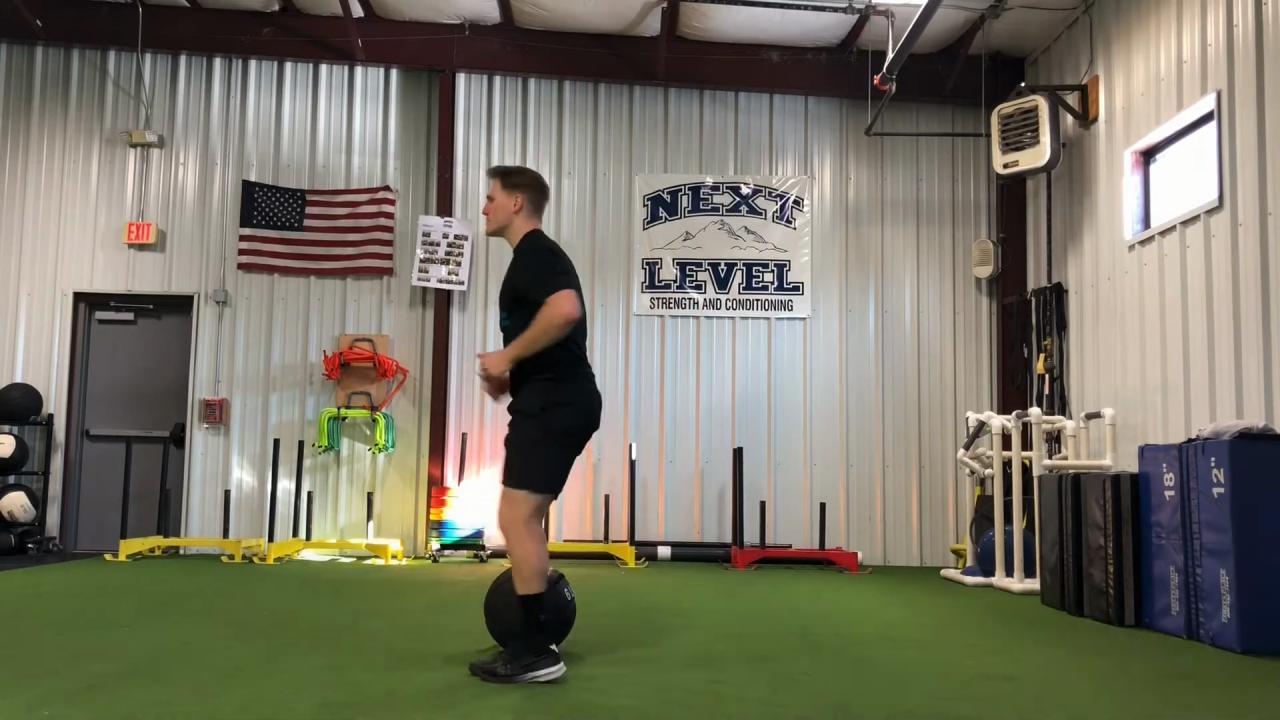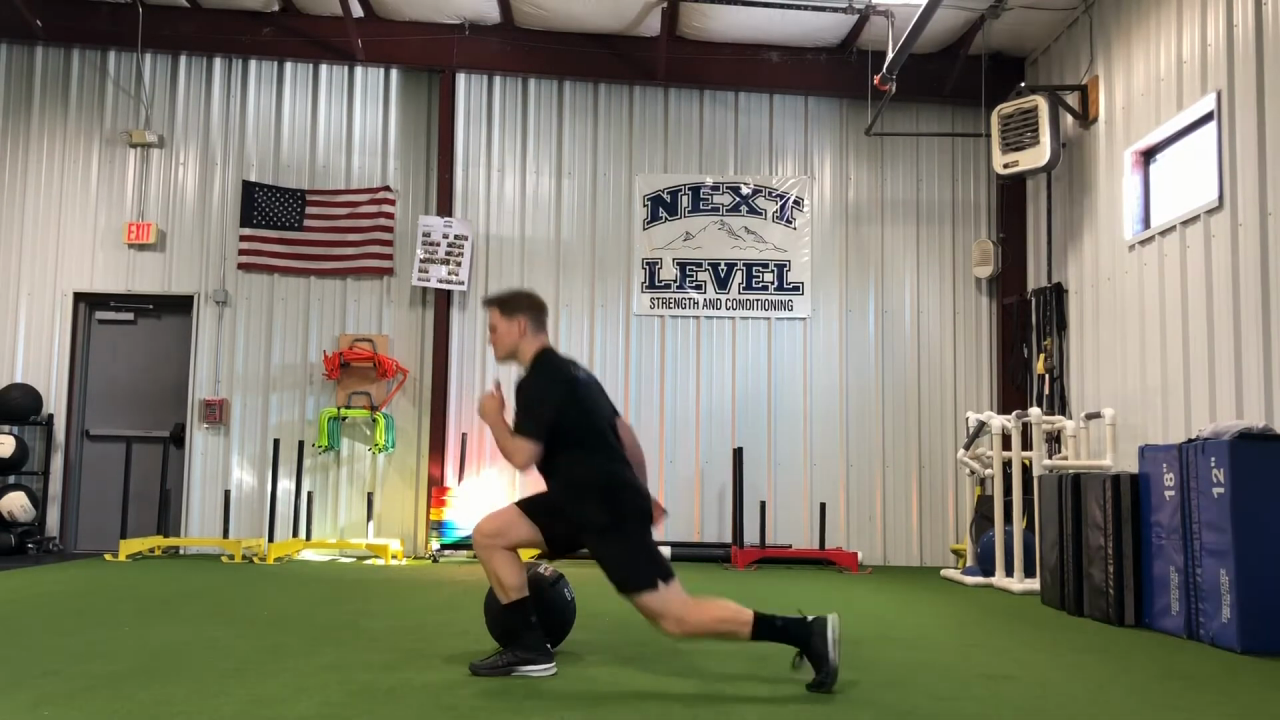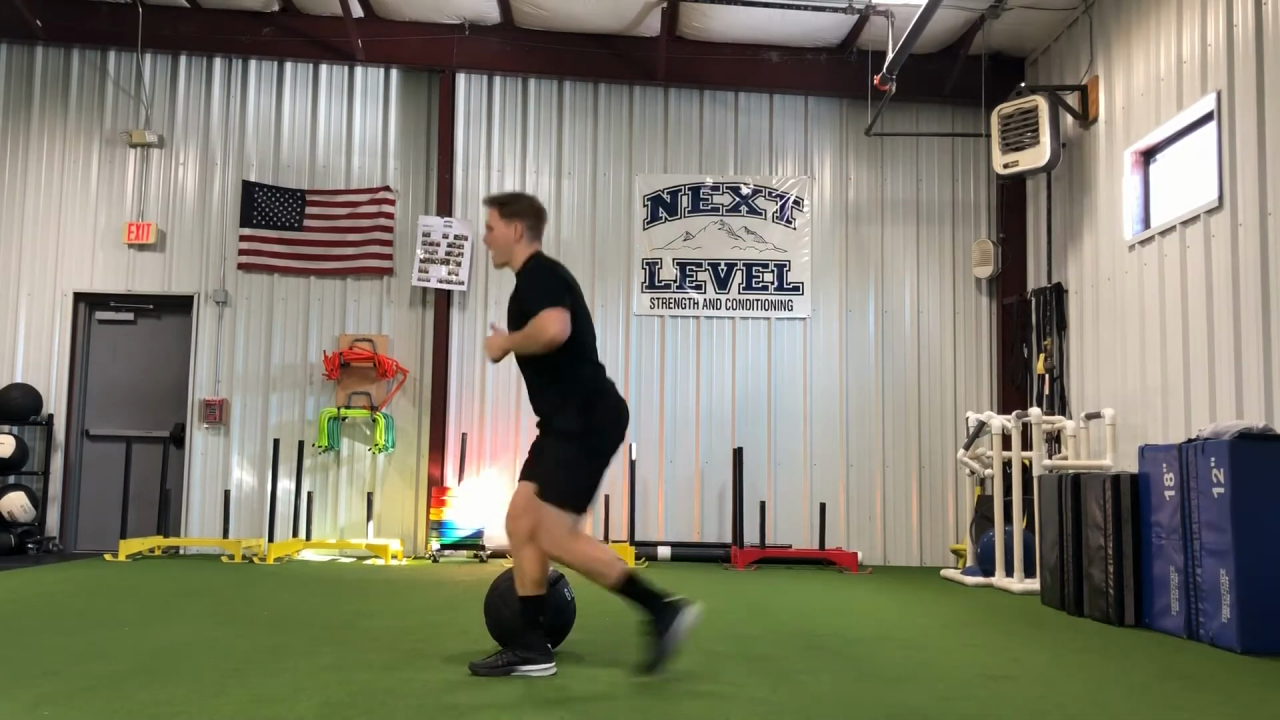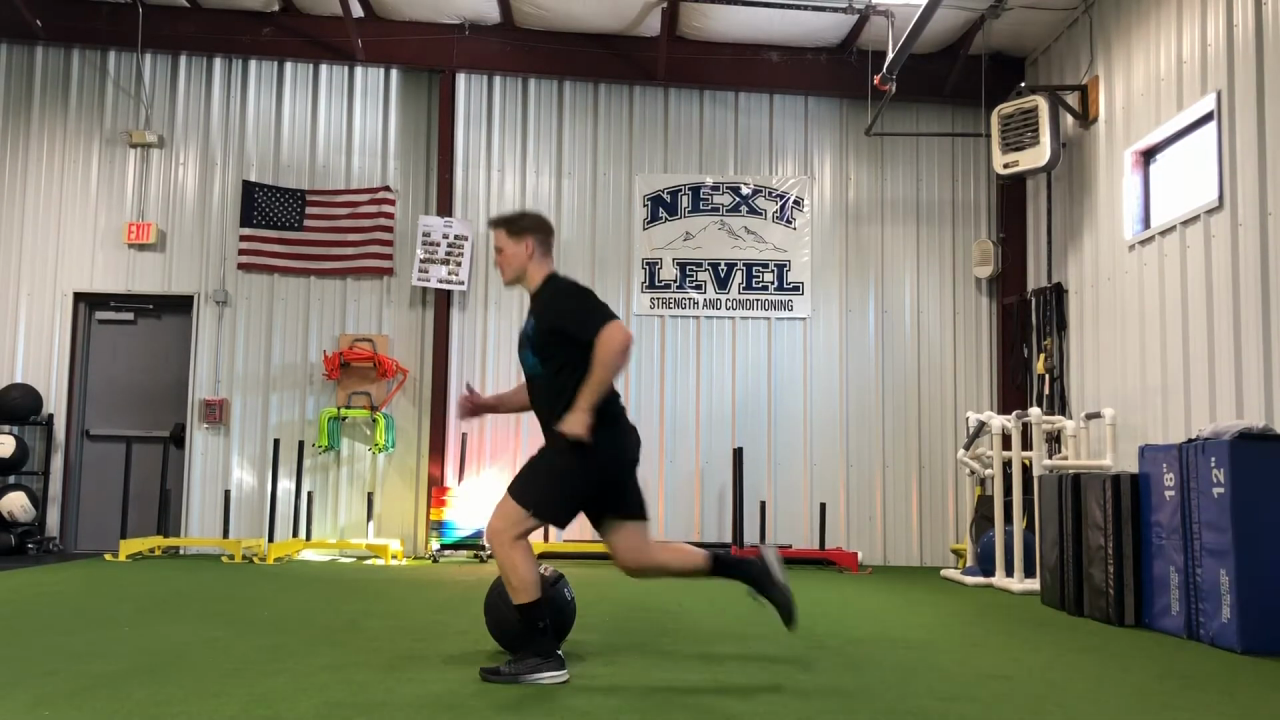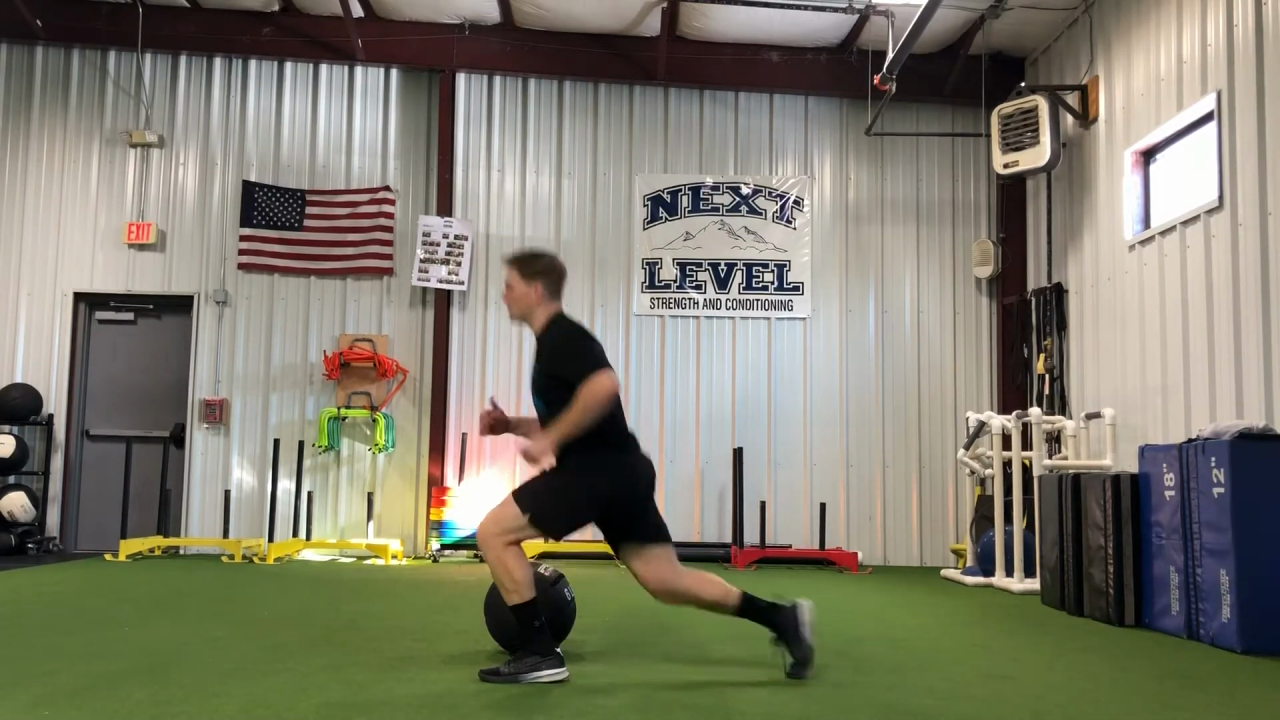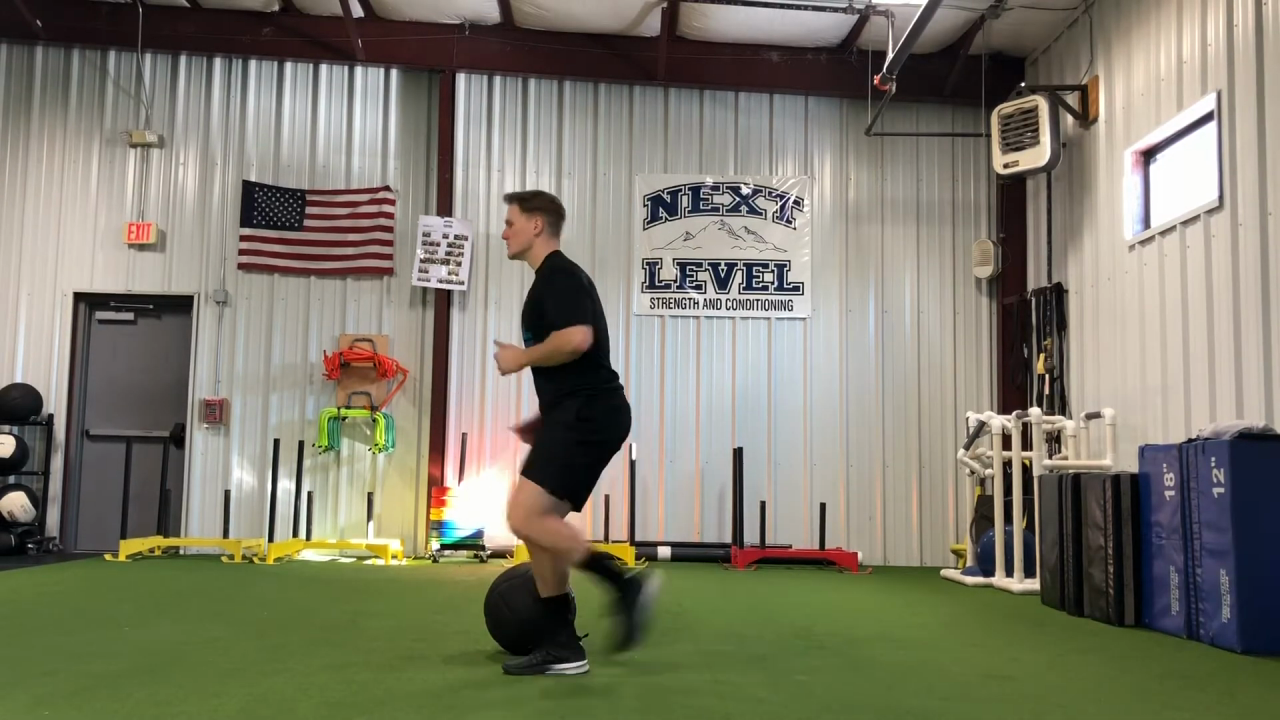
dt=0.3s
person 1, frame 1
left shoulder: (534, 253)
right shoulder: (541, 256)
left elbow: (566, 310)
left wrist: (506, 356)
right wrist: (511, 376)
left hip: (553, 406)
right hip: (559, 404)
left knee: (518, 519)
right knee: (521, 519)
left ankle: (536, 648)
right ankle: (532, 641)
person 1, frame 2
left shoulder: (543, 379)
right shoulder: (563, 371)
left elbow: (522, 455)
right elbow: (624, 432)
left wrist: (493, 417)
right wrist: (643, 493)
left hip: (608, 509)
right hip: (586, 502)
left knee: (679, 615)
right knee: (489, 536)
left ankle: (806, 633)
right ankle: (529, 647)
person 1, frame 3
left shoulder: (540, 274)
right shoulder: (539, 278)
left elbow: (556, 328)
left wrist: (505, 343)
left hip: (584, 421)
right hip: (568, 422)
left knee: (557, 538)
right knee: (520, 525)
left ankle: (660, 609)
right ankle: (531, 646)
person 1, frame 4
left shoulder: (561, 297)
right shoulder: (538, 313)
left elbow: (617, 336)
right elbow: (539, 390)
left wrist: (582, 412)
right wrist: (487, 402)
left hip: (591, 451)
right hip: (595, 450)
left knee: (503, 533)
right knee: (637, 552)
left ankle: (540, 655)
right ankle: (753, 567)
person 1, frame 5
left shoulder: (564, 341)
right shoulder: (560, 346)
left elbow: (605, 386)
left wrist: (550, 436)
right wrist: (515, 426)
left hip: (598, 475)
right hip: (614, 474)
left knee: (495, 533)
right knee: (668, 579)
left ankle: (537, 651)
right ankle: (782, 617)
person 1, frame 6
left shoulder: (558, 276)
right shoulder: (558, 277)
left elbow: (578, 338)
left wrist: (523, 357)
right wrist: (545, 416)
left hip: (587, 419)
right hip: (572, 413)
left knee: (526, 516)
right knee: (541, 525)
left ankle: (625, 585)
right ankle: (563, 642)
